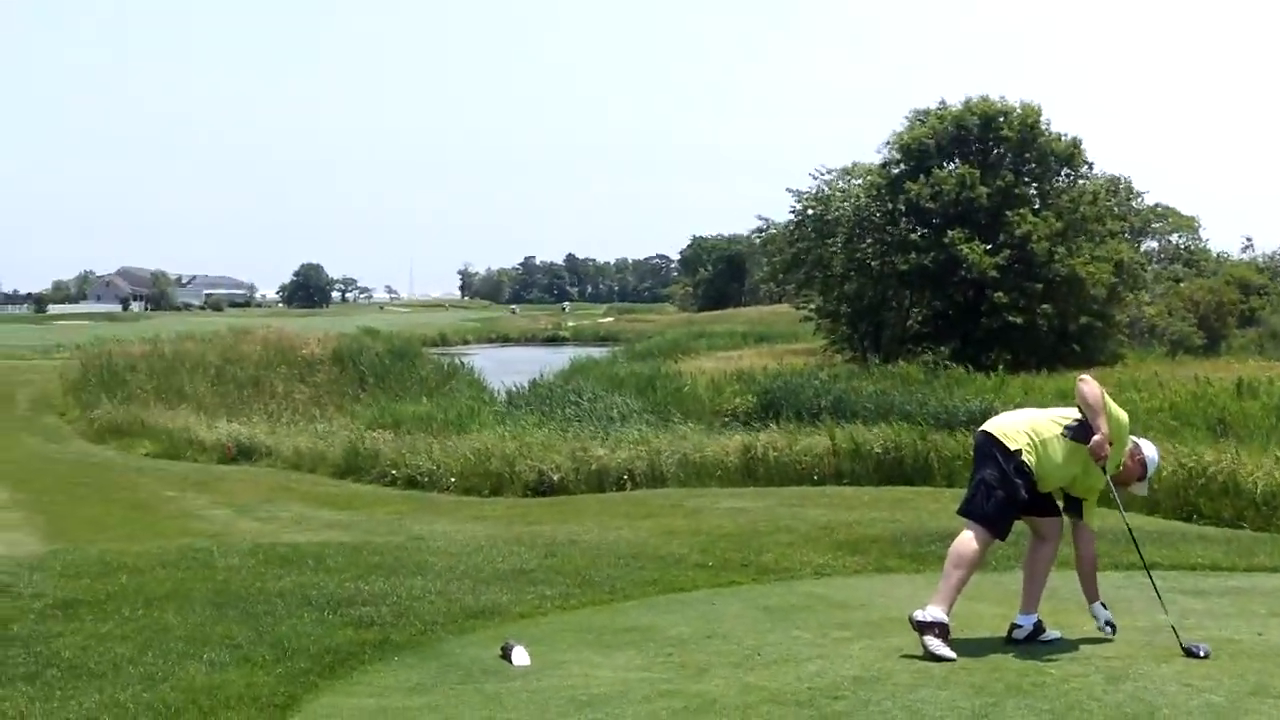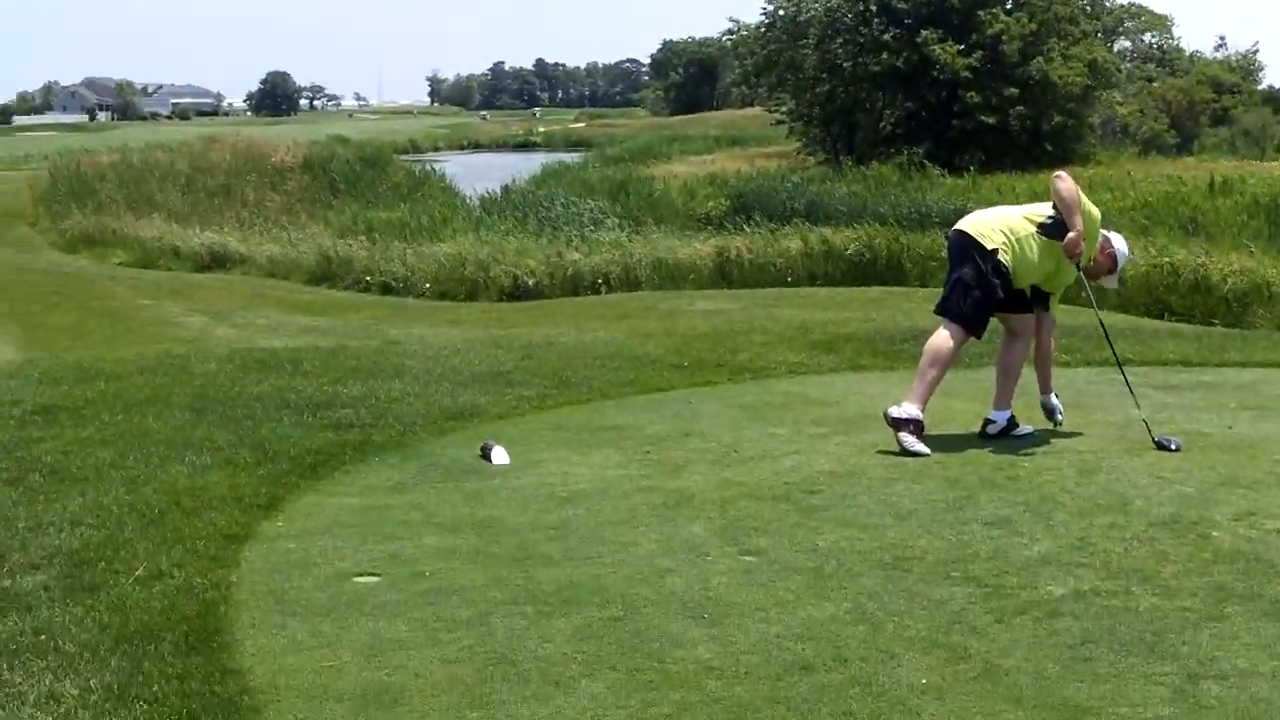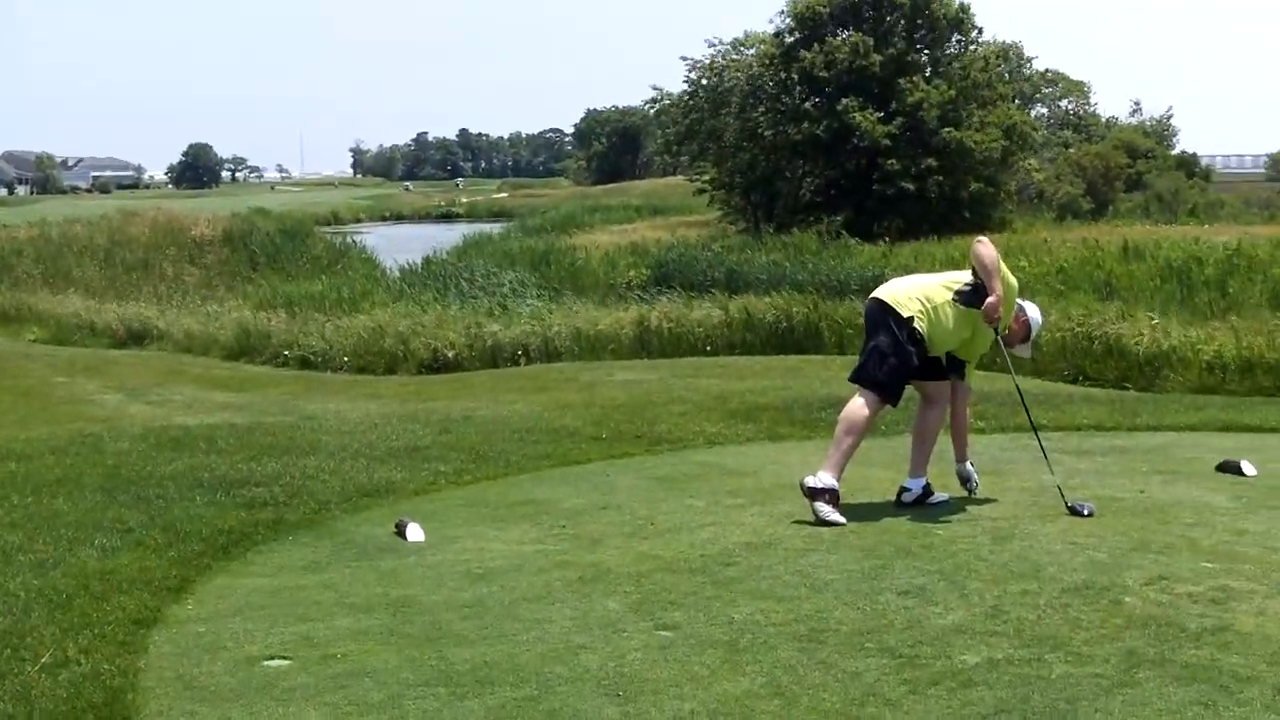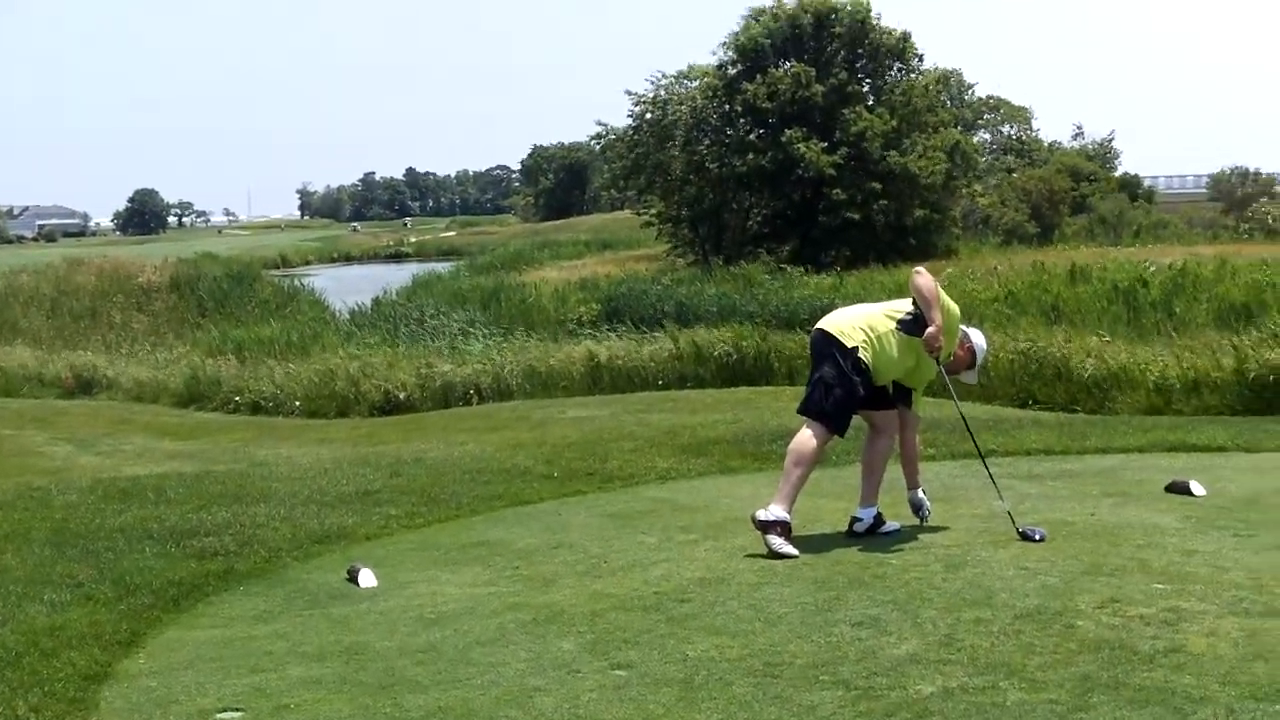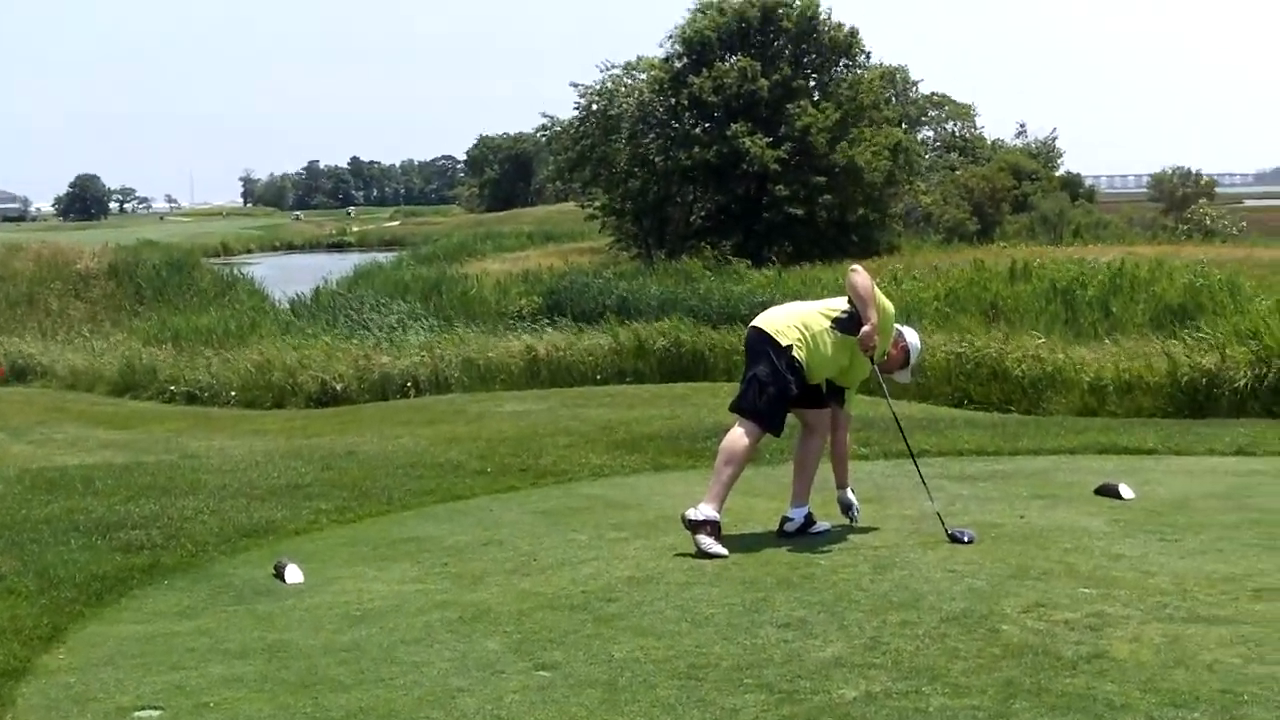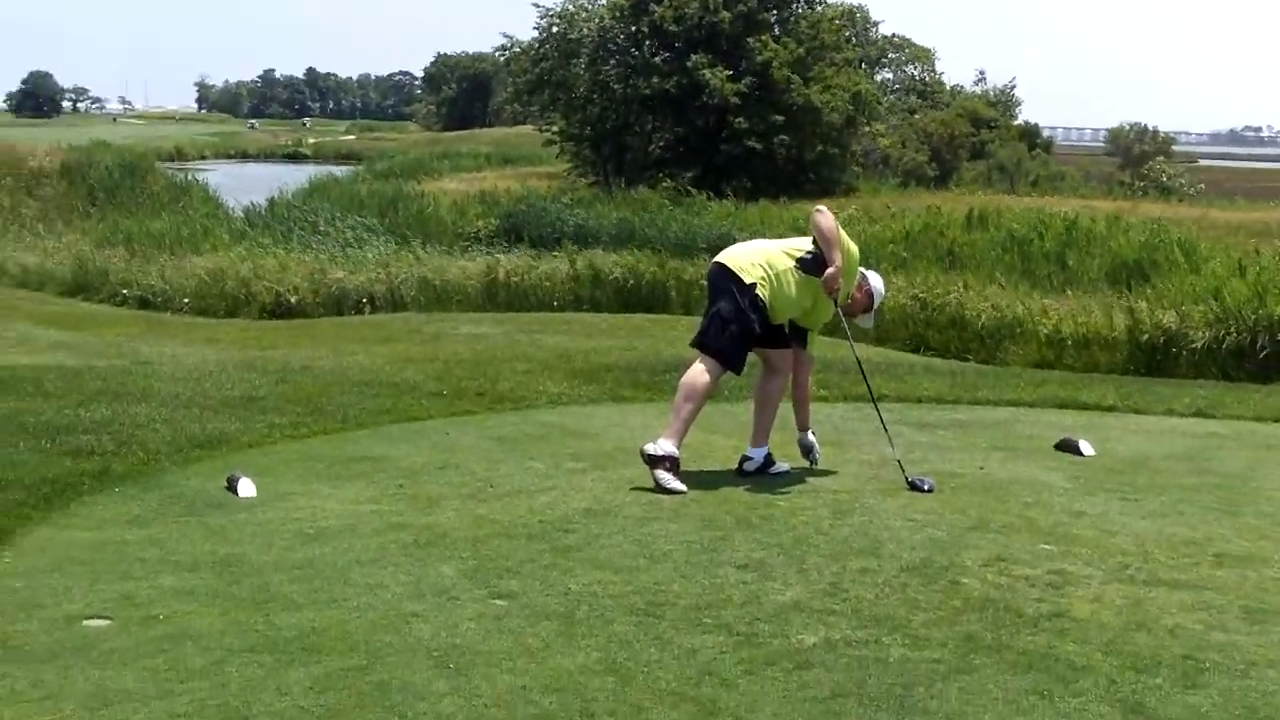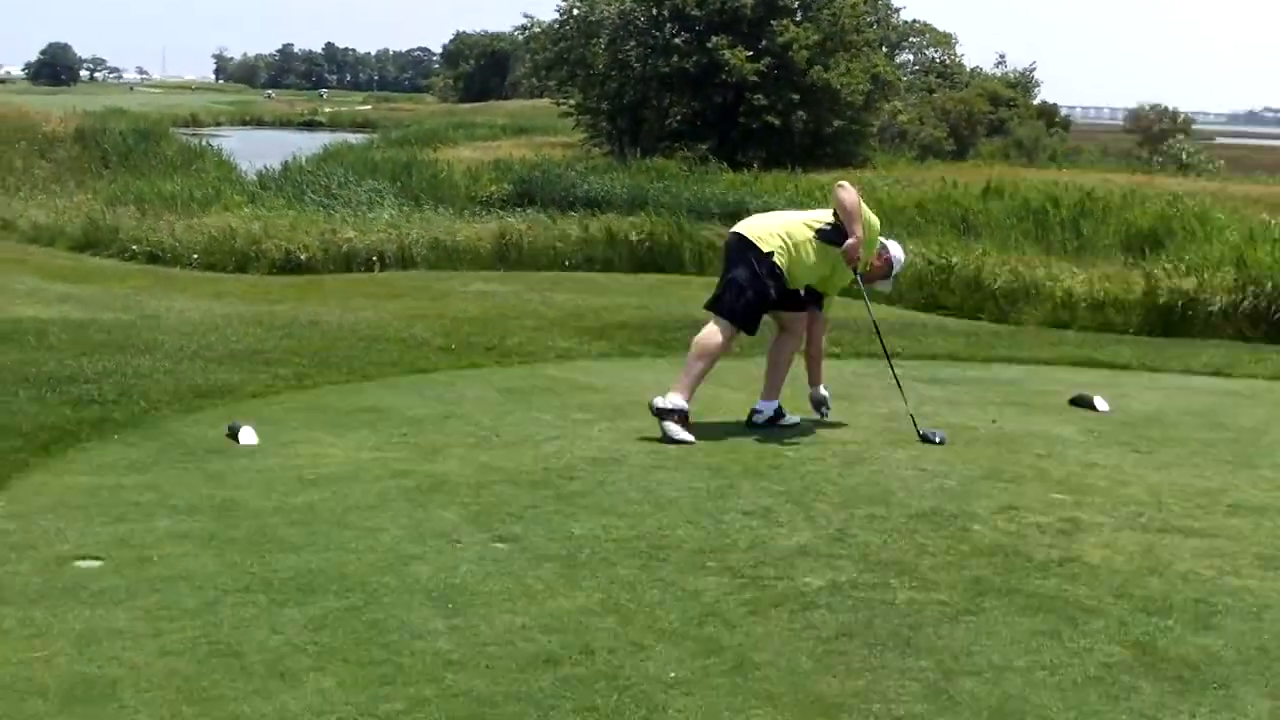
dt=0.4s
person 1, frame 1
left shoulder: (1090, 482)
right shoulder: (1118, 427)
left elbow: (1085, 546)
right elbow: (1084, 381)
left wrist: (1096, 605)
right wrist: (1101, 434)
right hip: (1008, 442)
left knee: (1050, 530)
right knee: (981, 531)
left ankle: (1025, 623)
right ankle: (933, 618)
person 1, frame 2
left shoulder: (1058, 274)
right shoulder: (1091, 221)
left elbow: (1043, 336)
right elbow: (1060, 179)
left wrist: (1047, 395)
right wrist: (1076, 231)
right hip: (983, 240)
left knee: (1023, 327)
right knee: (957, 329)
left ankle: (999, 418)
right ankle: (908, 415)
person 1, frame 3
left shoulder: (974, 341)
right shoulder: (1008, 288)
left elbow: (958, 404)
right elbow: (980, 244)
left wrist: (963, 462)
right wrist: (995, 295)
right hip: (899, 308)
left knee: (939, 394)
right knee: (873, 396)
left ankle: (915, 486)
right ankle: (824, 484)
person 1, frame 4
left shoulder: (921, 369)
right shoulder: (951, 317)
left elbow: (908, 432)
right elbow: (918, 274)
left wrist: (915, 490)
right wrist: (935, 325)
right hip: (844, 339)
left knee: (886, 424)
right knee: (820, 428)
left ankle: (866, 516)
right ankle: (775, 516)
person 1, frame 5
left shoulder: (855, 367)
right shoulder: (885, 316)
left elbow: (839, 431)
right elbow: (855, 272)
left wrist: (843, 490)
right wrist: (870, 324)
right hip: (779, 336)
left knee: (819, 423)
right knee: (752, 427)
left ankle: (797, 516)
right ankle: (705, 515)
person 1, frame 6
left shoulder: (817, 310)
right shoulder: (849, 258)
left elbow: (800, 374)
right elbow: (819, 213)
left wrist: (804, 432)
right wrist: (834, 266)
right hip: (743, 275)
left knee: (781, 364)
right knee: (713, 364)
left ankle: (756, 456)
right ankle: (663, 451)
person 1, frame 7
left shoulder: (833, 276)
right shoulder: (870, 229)
left elbow: (814, 336)
right elbow: (842, 188)
left wrist: (816, 388)
right wrist: (856, 236)
right hip: (760, 243)
left knee: (796, 324)
right knee: (727, 325)
left ankle: (767, 410)
right ankle: (674, 405)
